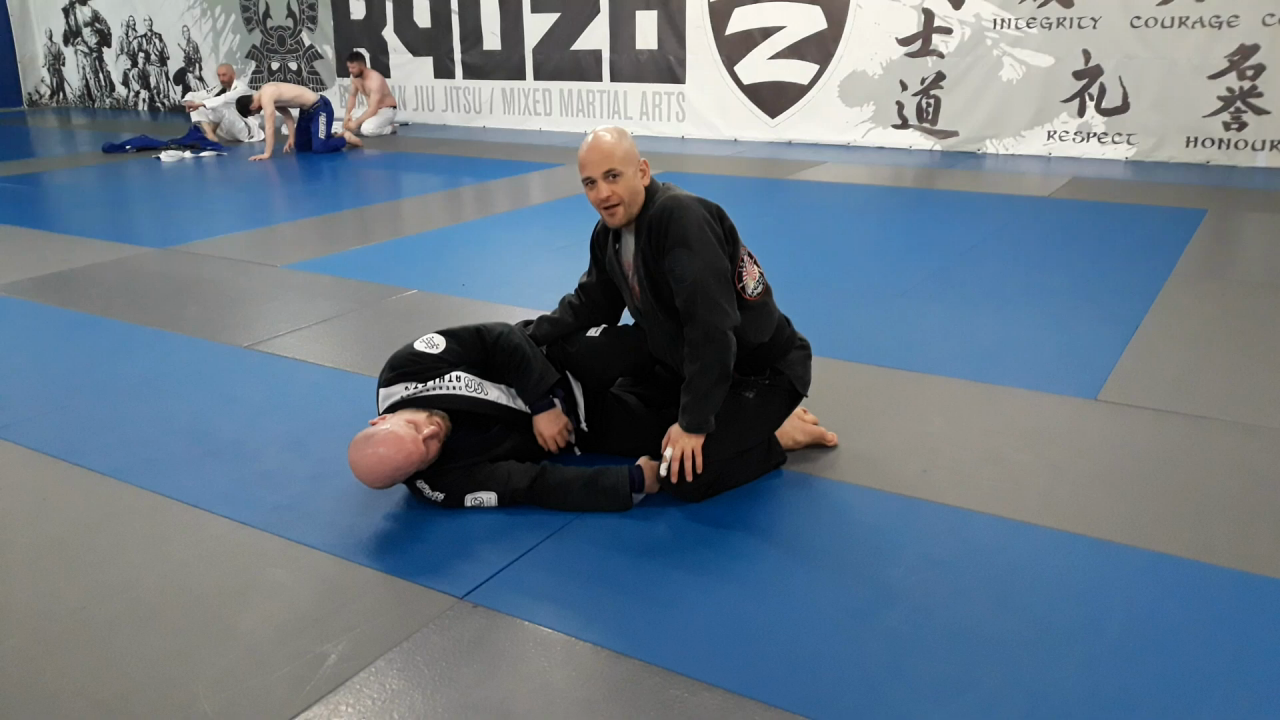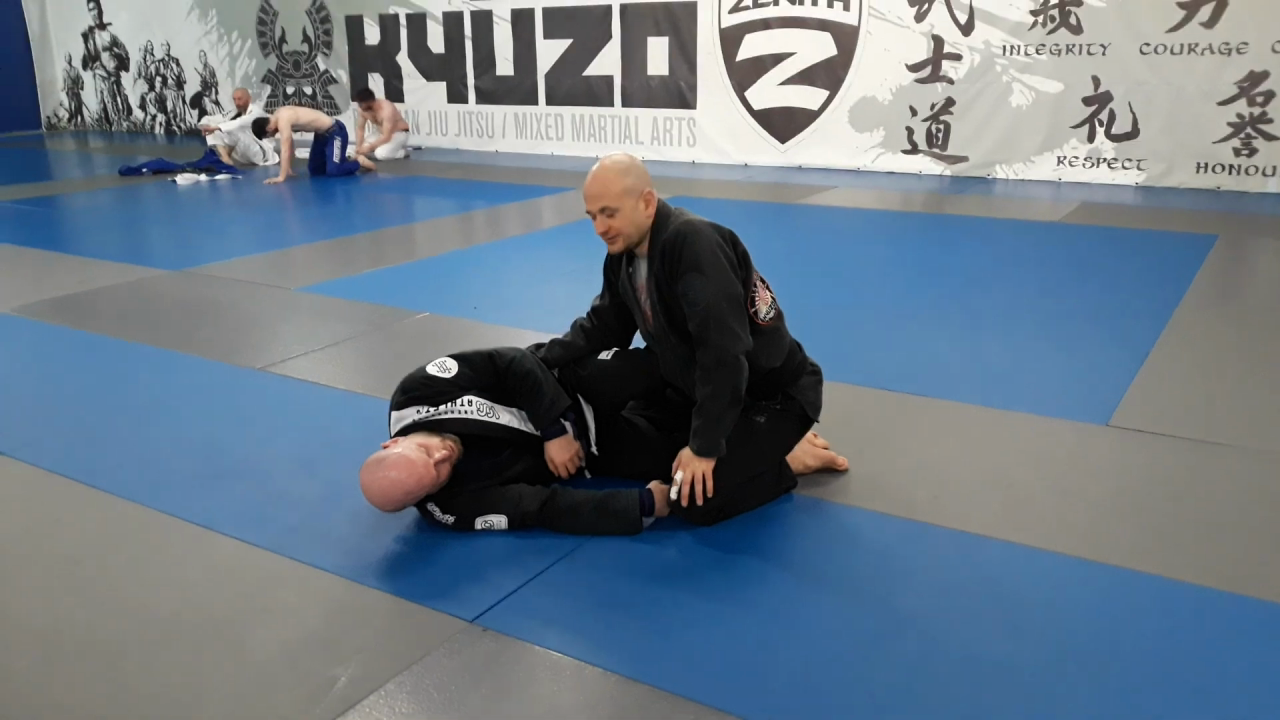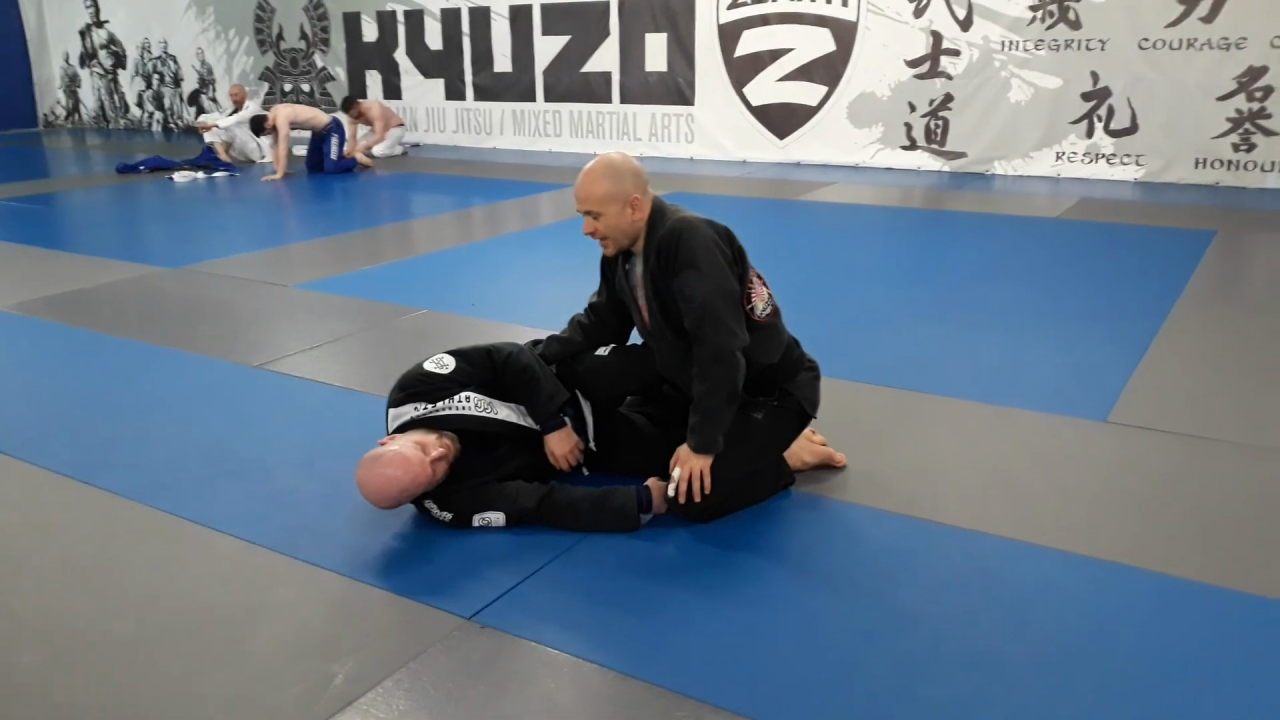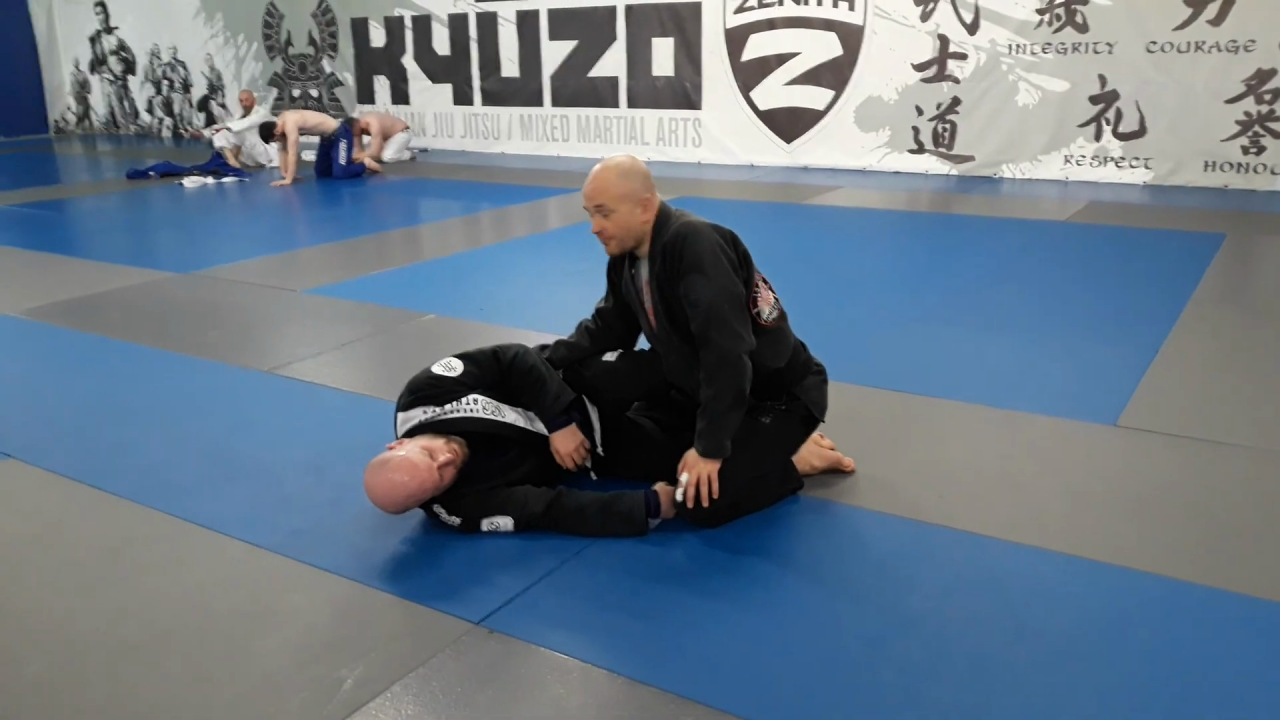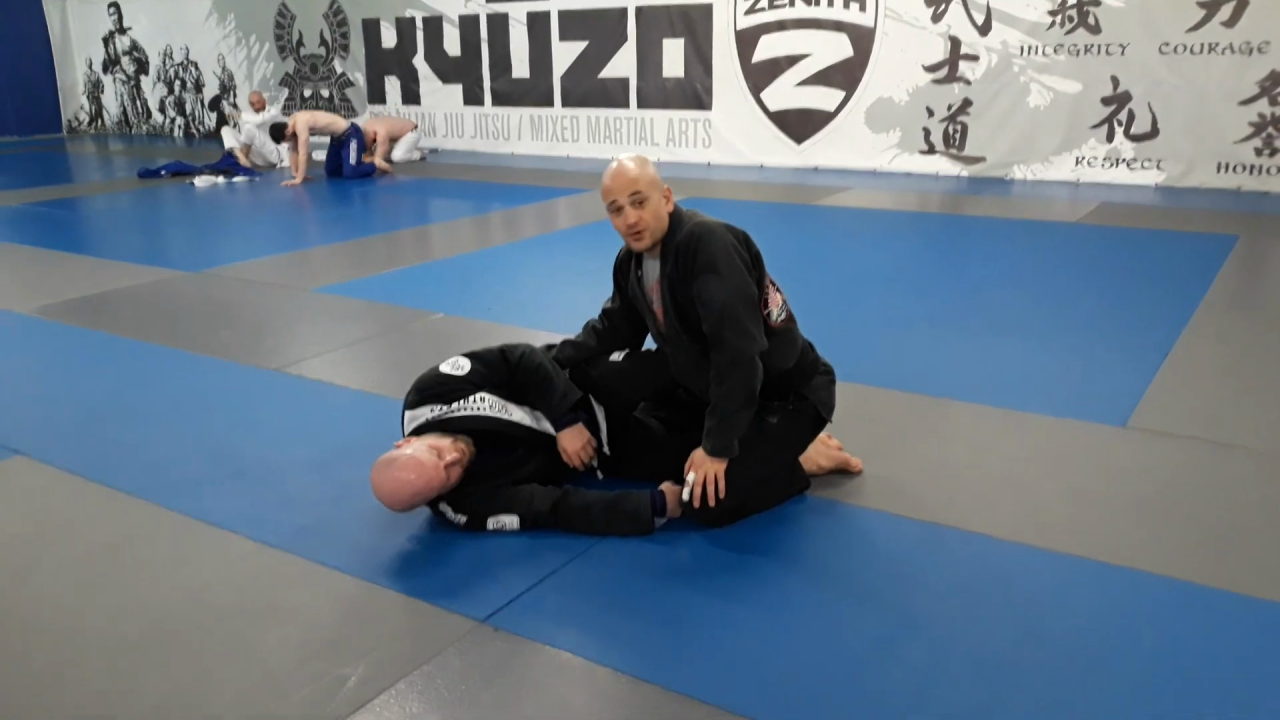
dt=0.3s
person 1, frame 1
left shoulder: (408, 366)
right shoulder: (446, 483)
left elbow: (500, 339)
right elbow: (538, 486)
left wrist: (543, 402)
right wrist: (638, 479)
person 1, frame 2
left shoulder: (420, 391)
right shoulder: (458, 508)
left elbow: (511, 364)
right elbow: (549, 509)
left wrist: (554, 428)
right wrist: (649, 504)
left hip: (572, 388)
right hip: (592, 446)
person 1, frame 3
left shoulder: (417, 387)
right shoulder: (455, 503)
left elbow: (508, 359)
right elbow: (546, 505)
left wrist: (553, 421)
right wrist: (648, 501)
left hip: (569, 380)
right hip: (590, 442)
person 1, frame 4
left shoulder: (425, 393)
right shoulder: (463, 509)
left elbow: (514, 360)
right elbow: (555, 510)
left wrist: (558, 419)
right wrist: (655, 506)
left hip: (578, 387)
right hip: (597, 449)
right ankle: (789, 457)
person 1, frame 5
left shoulder: (430, 391)
right shoulder: (469, 508)
left elbow: (519, 360)
right elbow: (561, 510)
left wrist: (565, 419)
right wrist: (661, 505)
left hip: (586, 387)
right hip: (602, 447)
person 2, frame 1
left shoulder: (682, 220)
right shoulder: (609, 232)
left elbow: (711, 329)
right elbow: (590, 303)
left wrist: (693, 422)
right wrist: (527, 337)
left hip: (758, 366)
left knee: (687, 480)
left ankle: (781, 431)
person 2, frame 2
left shoulder: (695, 245)
right shoulder: (622, 254)
left elbow: (724, 353)
right elbow: (603, 326)
left wrist: (704, 446)
right wrist: (539, 359)
left hip: (771, 392)
left knee: (697, 502)
left ankle: (793, 457)
person 2, frame 3
left shoulder: (691, 243)
right shoulder: (620, 251)
left elbow: (720, 350)
right elbow: (601, 322)
left wrist: (702, 442)
right wrist: (537, 355)
left hip: (768, 388)
left knee: (695, 499)
left ankle: (791, 451)
person 2, frame 4
left shoulder: (696, 247)
right shoulder: (626, 256)
left elbow: (726, 354)
right elbow: (608, 328)
left wrist: (709, 447)
right wrist: (545, 360)
left hip: (775, 392)
left knee: (704, 505)
left ankle: (800, 456)
person 2, frame 5
left shoulder: (709, 246)
right shoulder: (632, 258)
left elbow: (738, 354)
right elbow: (615, 328)
left wrist: (717, 446)
right wrist: (553, 361)
left hip: (783, 392)
right hip: (704, 381)
left knee: (712, 504)
left ankle: (804, 456)
